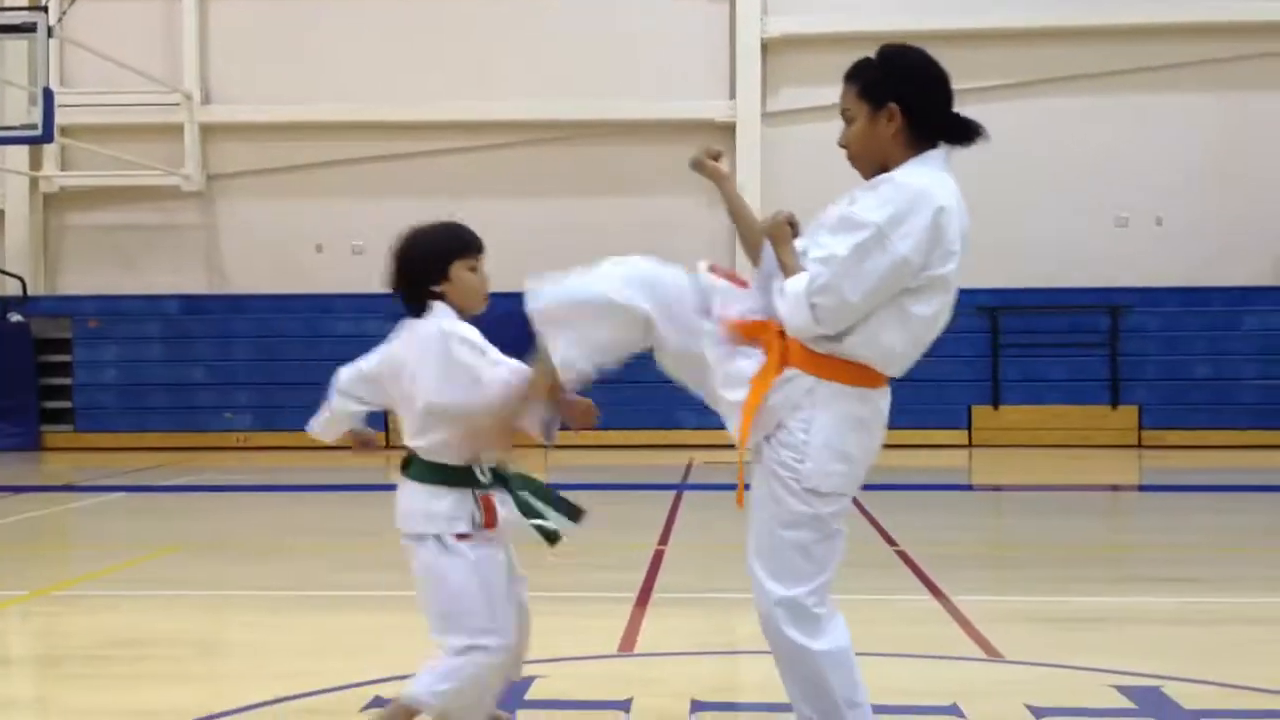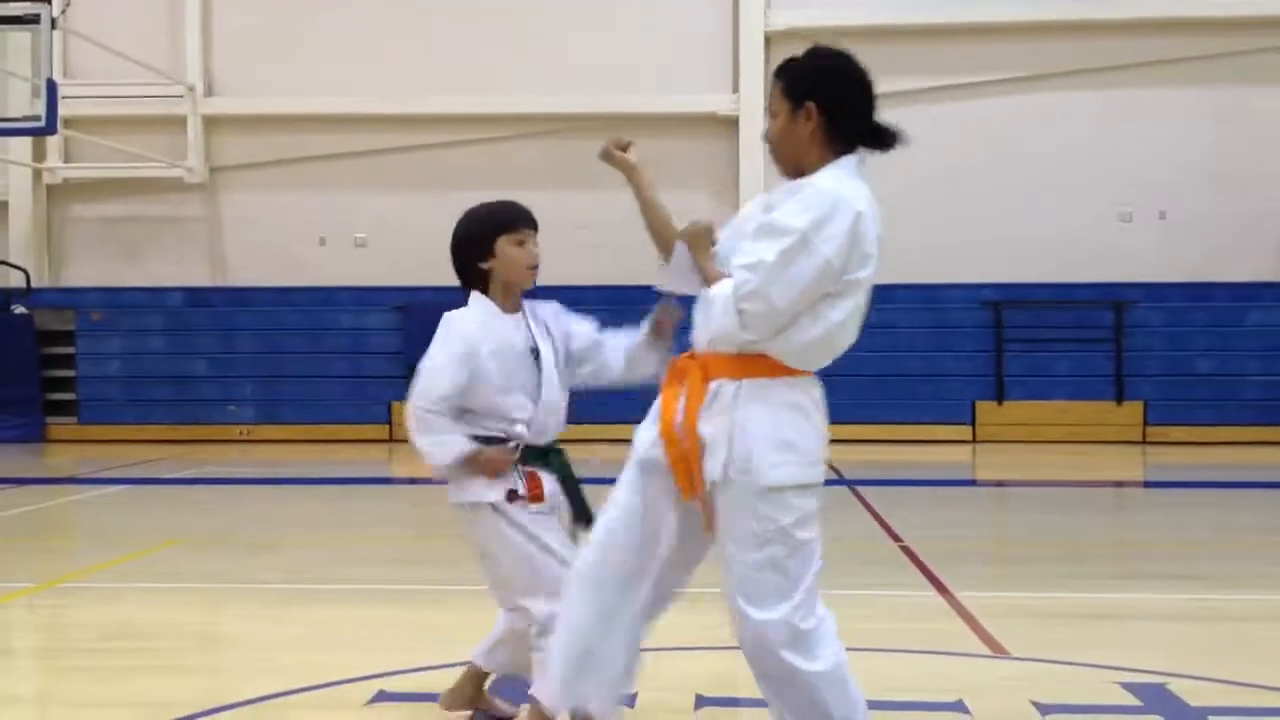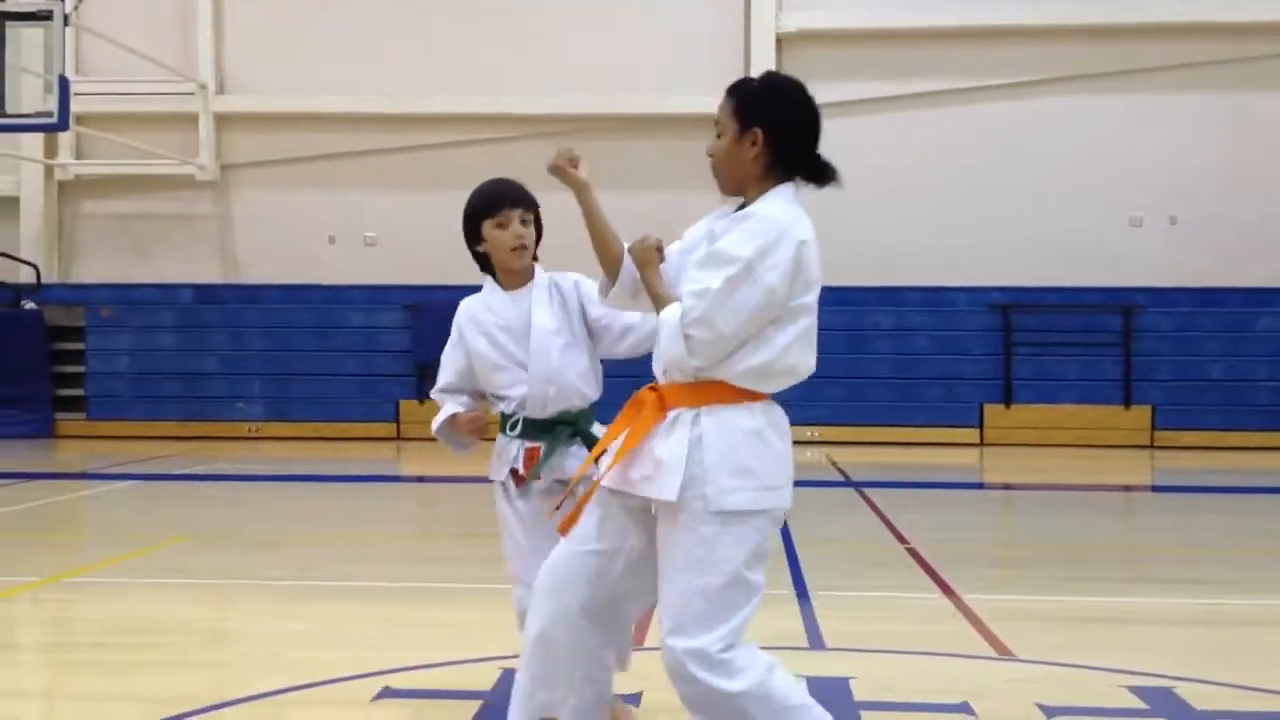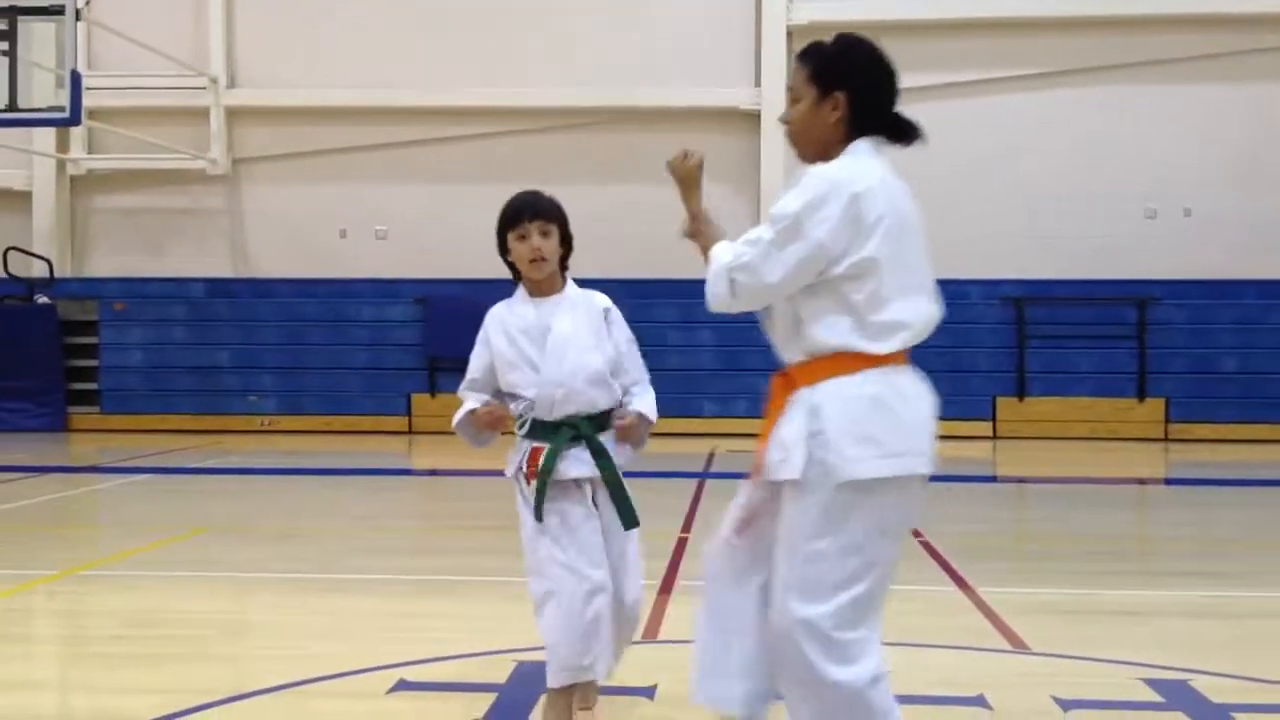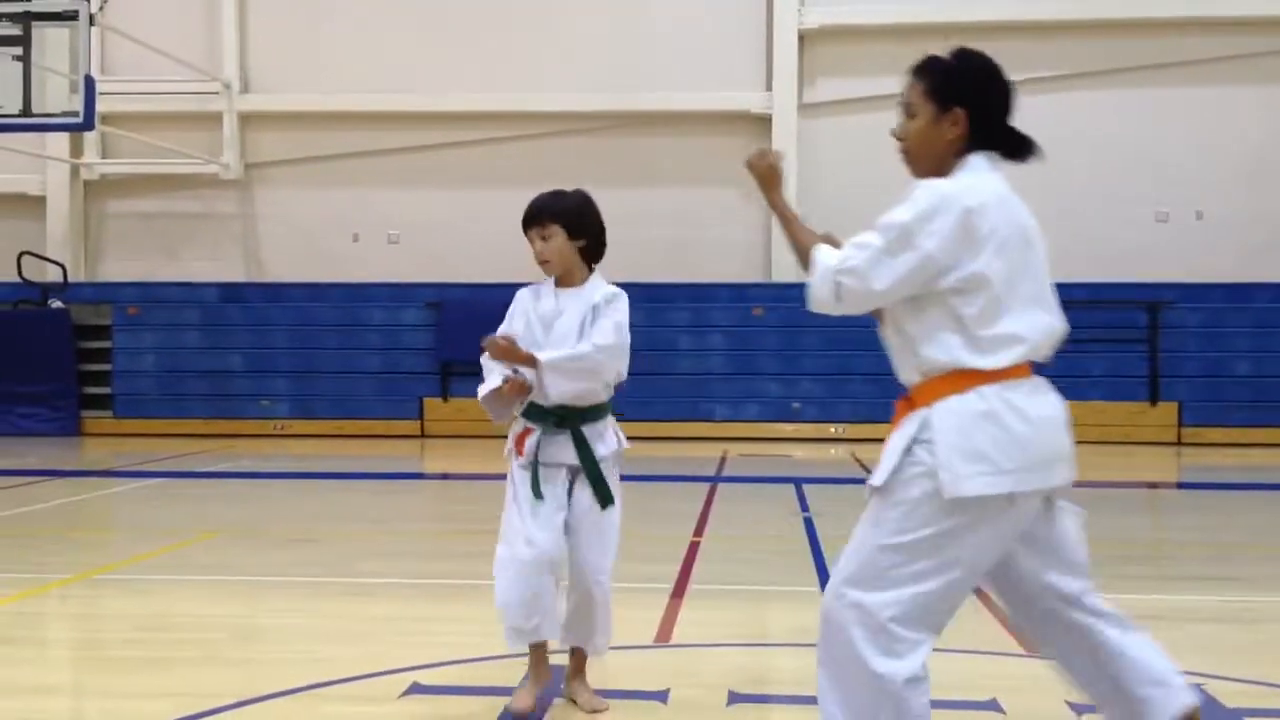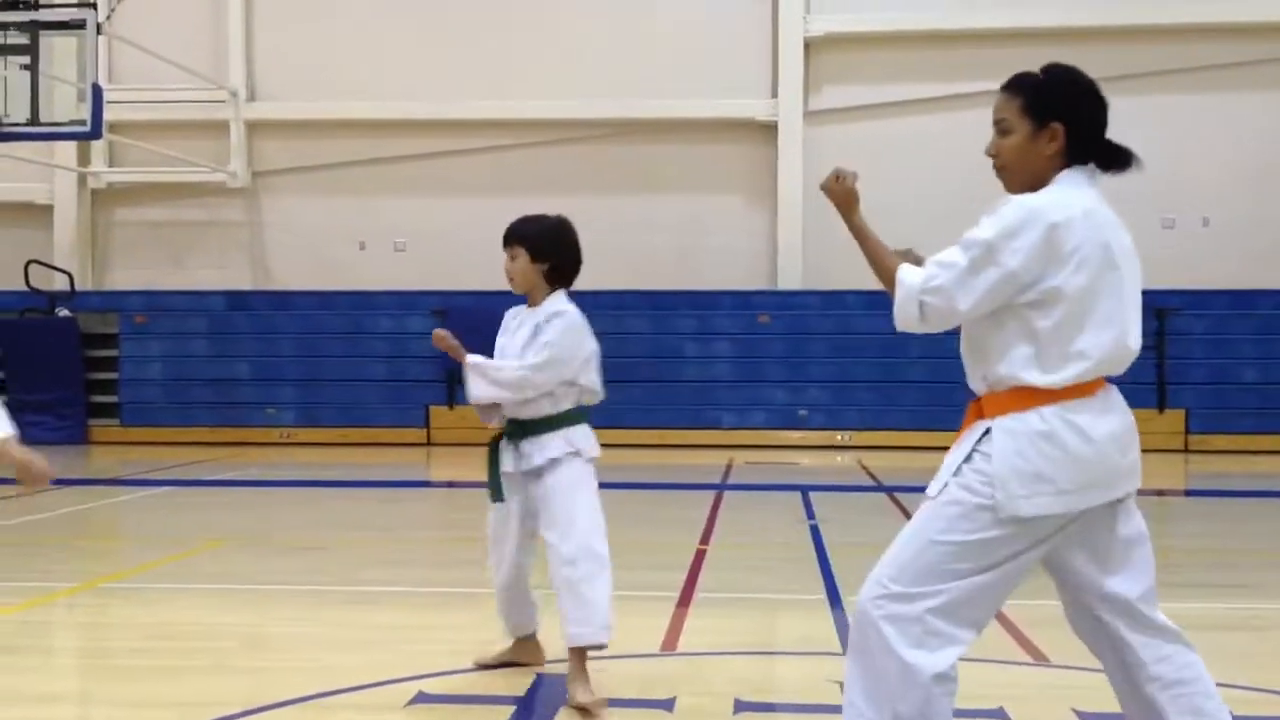
dt=0.3s
person 1, frame 1
left shoulder: (917, 198)
right shoulder: (897, 193)
left elbow: (821, 308)
right elbow: (778, 281)
left wrist: (783, 247)
right wrist: (725, 188)
left hip: (819, 412)
right hip: (775, 364)
left knee: (794, 601)
right knee: (632, 290)
person 1, frame 2
left shoulder: (835, 205)
right shoulder: (795, 200)
left elbow: (740, 313)
right elbow: (683, 259)
left wrist: (705, 258)
right wrist: (635, 178)
left hip: (763, 425)
right hip: (706, 409)
left knee: (777, 618)
right knee: (609, 570)
person 1, frame 3
left shoulder: (777, 232)
right shoulder: (731, 226)
left elbow: (692, 341)
right elbow: (623, 282)
left wrist: (654, 278)
right wrist: (582, 193)
left hip: (722, 453)
right hip: (670, 443)
left knee: (701, 650)
right knee: (570, 597)
person 1, frame 4
left shoulder: (836, 186)
right shoulder: (872, 185)
left elbow: (738, 285)
left wrist: (693, 202)
right wrist: (725, 245)
left hip: (847, 420)
right hip: (854, 414)
left knee: (815, 617)
right knee: (743, 568)
person 1, frame 5
left shoulder: (949, 202)
right shoulder: (994, 201)
left elbow: (840, 286)
left wrist: (776, 200)
right wrist: (848, 254)
left hip: (969, 436)
right hip: (1015, 423)
left knee: (865, 610)
right knee: (1064, 607)
person 1, frame 6
left shoulder: (1035, 217)
right shoulder: (1097, 219)
left elbow: (925, 303)
left wrist: (854, 217)
right wrist: (928, 273)
left hip: (1029, 449)
right hip: (1089, 438)
left knee: (897, 610)
right knee: (1127, 620)
person 2, frame 1
left shoulder: (407, 341)
right shoulder: (453, 336)
left elbow: (352, 385)
right elbow: (510, 386)
left wrist: (342, 428)
right wrist: (563, 404)
left hip: (458, 501)
right hip: (453, 508)
left knee: (502, 614)
right knee: (484, 637)
person 2, frame 2
left shoulder: (546, 319)
right shoulder: (462, 328)
left elbow: (604, 354)
right elbow: (427, 409)
left wrist: (653, 336)
right wrist: (466, 455)
left hip: (533, 482)
right hip: (497, 485)
left knee: (536, 602)
right knee: (564, 597)
person 2, frame 3
left shoulder: (570, 291)
right shoulder: (472, 314)
left elbow: (624, 332)
right elbow: (453, 391)
right wrist: (459, 421)
left hip: (587, 450)
right hip: (525, 464)
person 2, frame 4
left shoulder: (599, 308)
right shoulder: (500, 319)
left elbow: (634, 378)
right elbow: (477, 390)
left wrist: (639, 417)
right wrist: (480, 416)
left hip: (602, 456)
right hip: (541, 464)
left knee: (620, 586)
right knee: (570, 581)
left ankle: (584, 674)
person 2, frame 5
left shoulder: (609, 300)
right shoulder: (526, 300)
left elbow: (596, 361)
right elbow: (496, 366)
left wrist: (526, 358)
right wrist: (504, 387)
left hip: (591, 443)
right hip: (534, 444)
left knee: (592, 565)
right knee: (527, 553)
left ankle: (576, 673)
right ankle: (537, 667)
person 2, frame 6
left shoulder: (566, 321)
right shoulder: (516, 318)
left elbow: (524, 378)
left wrist: (462, 356)
right wrist: (493, 403)
left hip: (560, 451)
right hip: (521, 450)
left knee: (577, 556)
right knee: (507, 559)
left ankle: (580, 677)
right ankle: (525, 642)
